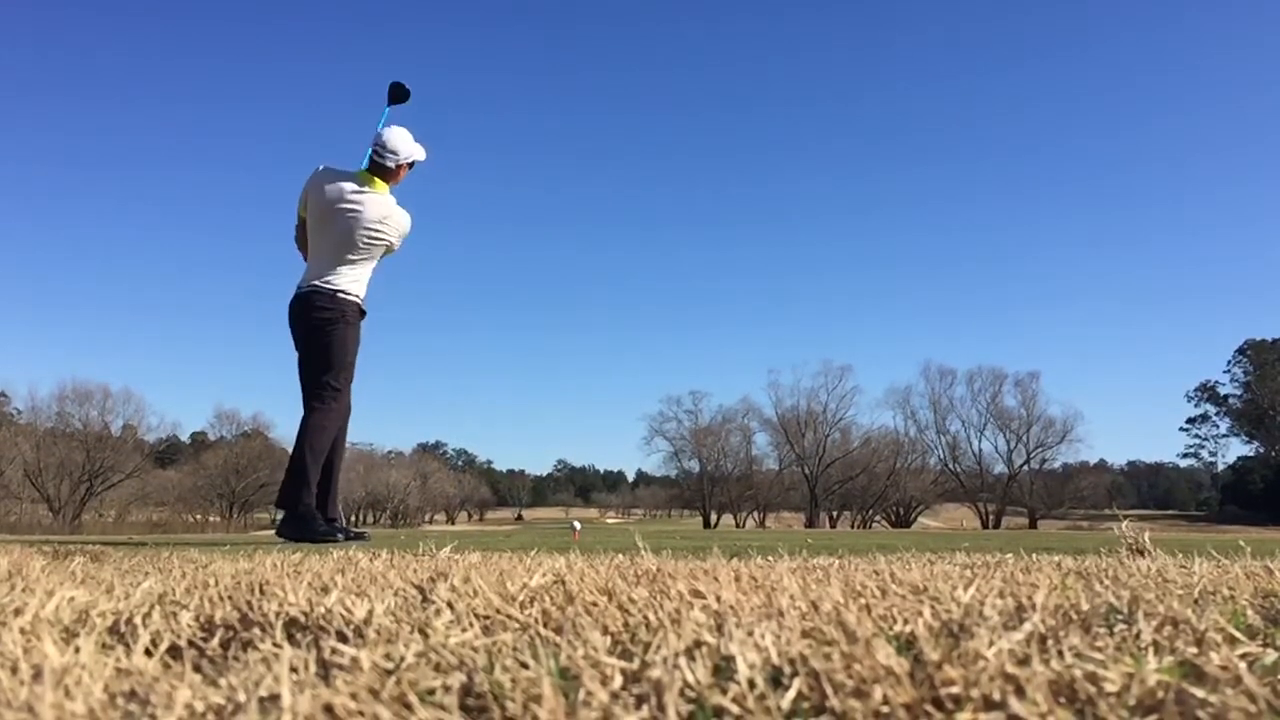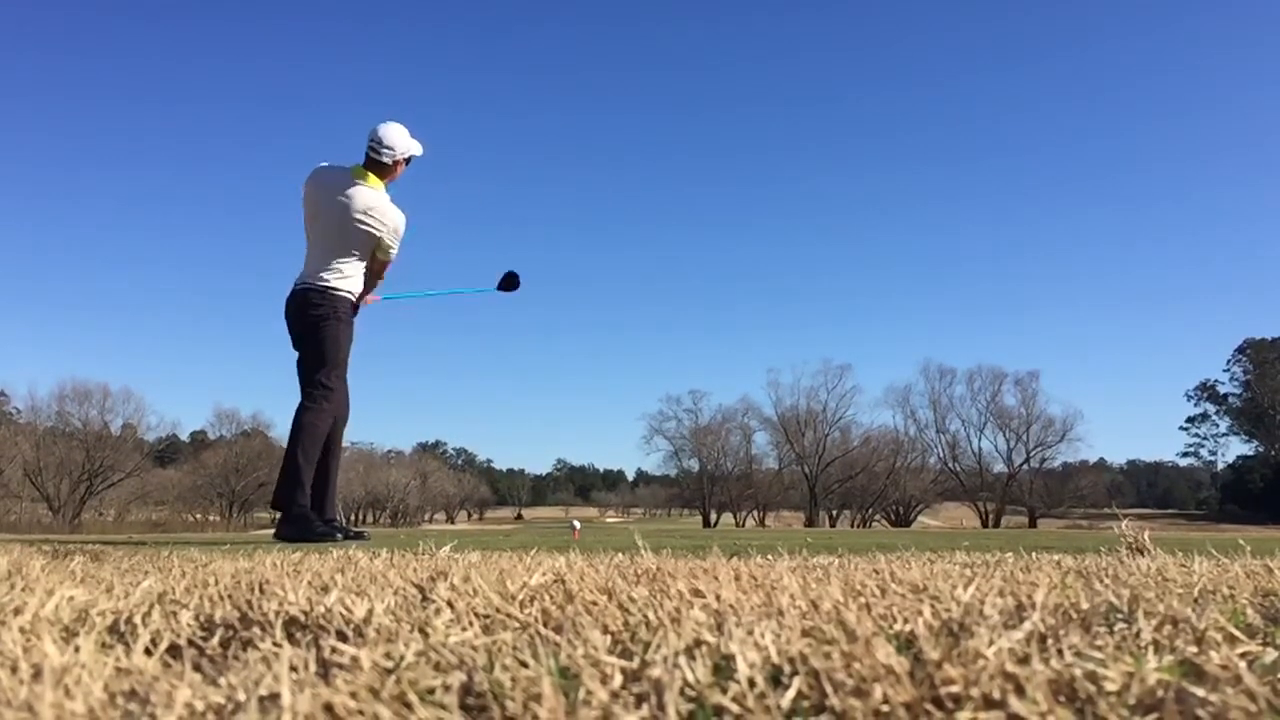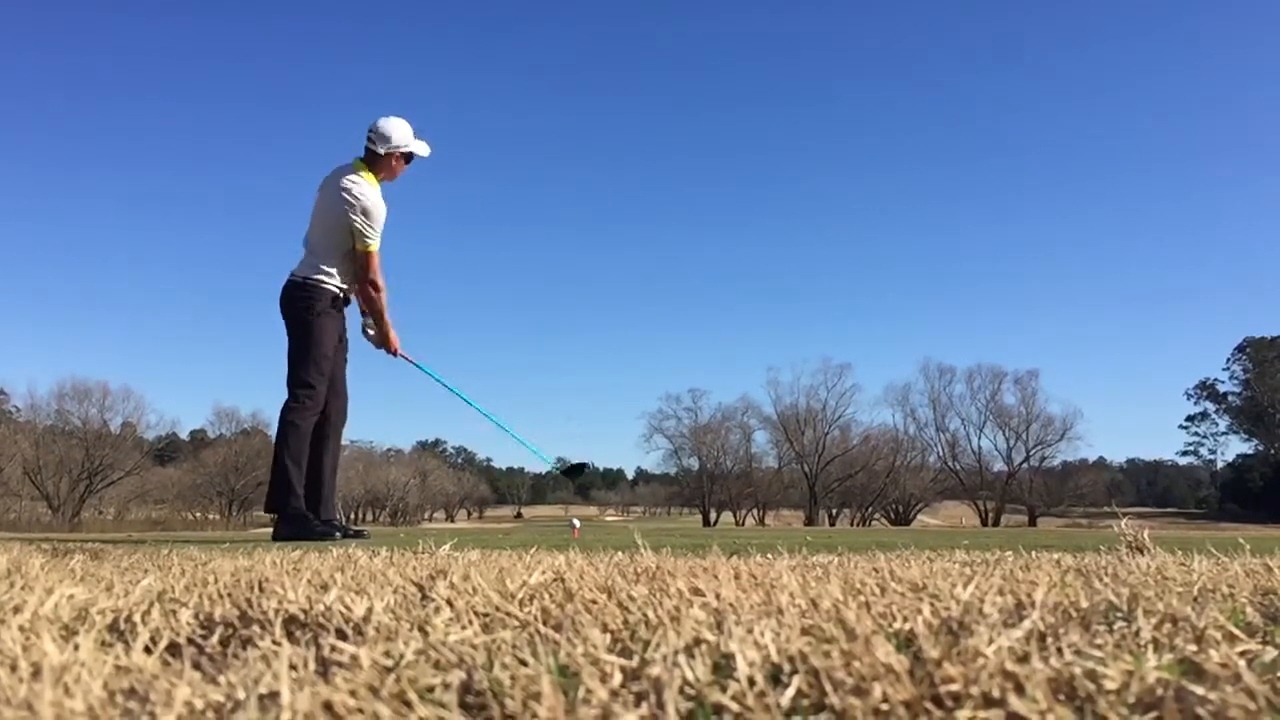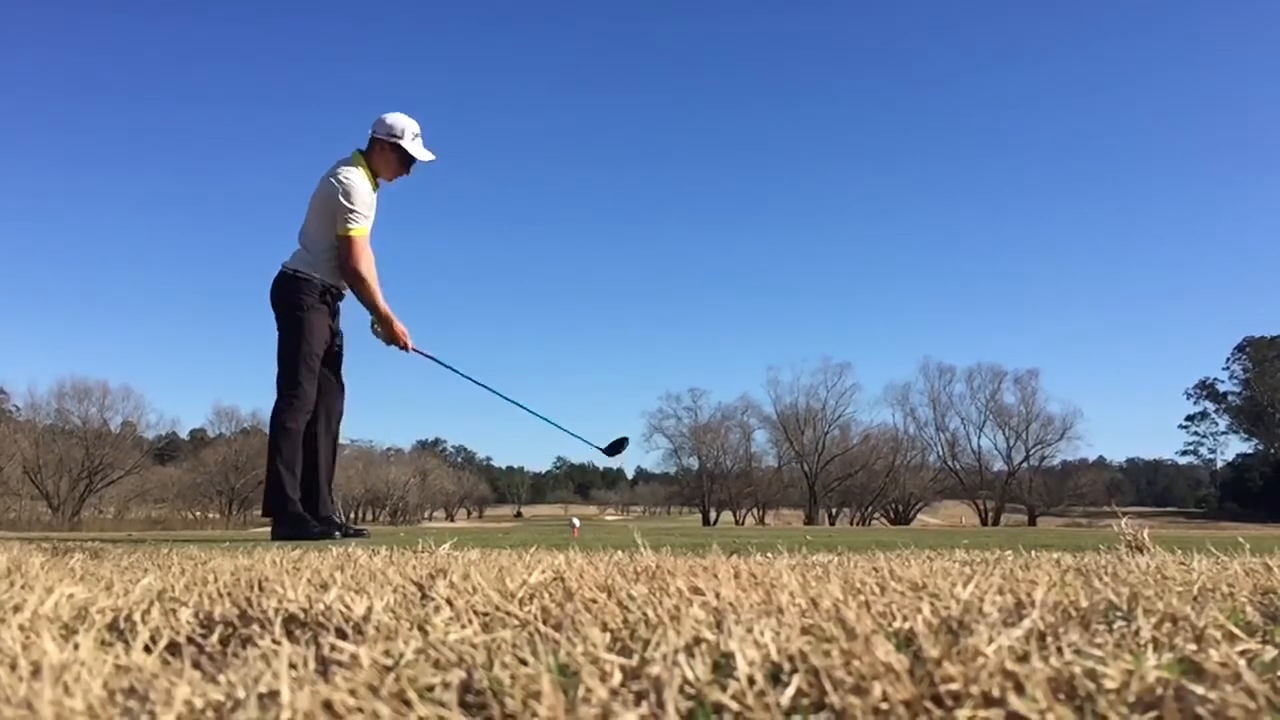
dt=0.3s
person 1, frame 1
left shoulder: (322, 180)
right shoulder: (398, 220)
left elbow: (302, 238)
left hip: (305, 304)
right hip: (338, 311)
left knee: (331, 407)
right knee: (329, 405)
left ankle: (323, 515)
right ankle: (298, 510)
person 1, frame 2
left shoulder: (321, 176)
right shoulder: (389, 217)
right elbow: (376, 276)
right wrist: (359, 296)
left hip: (306, 300)
right hip: (330, 307)
left knee: (333, 408)
right knee: (321, 402)
left ankle: (322, 515)
right ankle: (294, 511)
person 1, frame 3
left shoulder: (341, 177)
right shoulder: (370, 202)
right elbow: (370, 278)
left wrist: (366, 312)
right wrist: (385, 329)
left hip: (317, 299)
right hip: (315, 299)
left knee: (332, 407)
right knee: (307, 399)
left ankle: (320, 512)
right ankle: (289, 511)
person 1, frame 4
left shoulder: (361, 180)
right shoulder: (353, 184)
left elbow: (362, 254)
right elbow: (353, 267)
left wrist: (382, 314)
right wrist: (387, 319)
left hip: (321, 298)
right hip: (303, 293)
left knee: (326, 403)
right knee: (298, 398)
left ankle: (317, 510)
right ankle: (286, 513)
